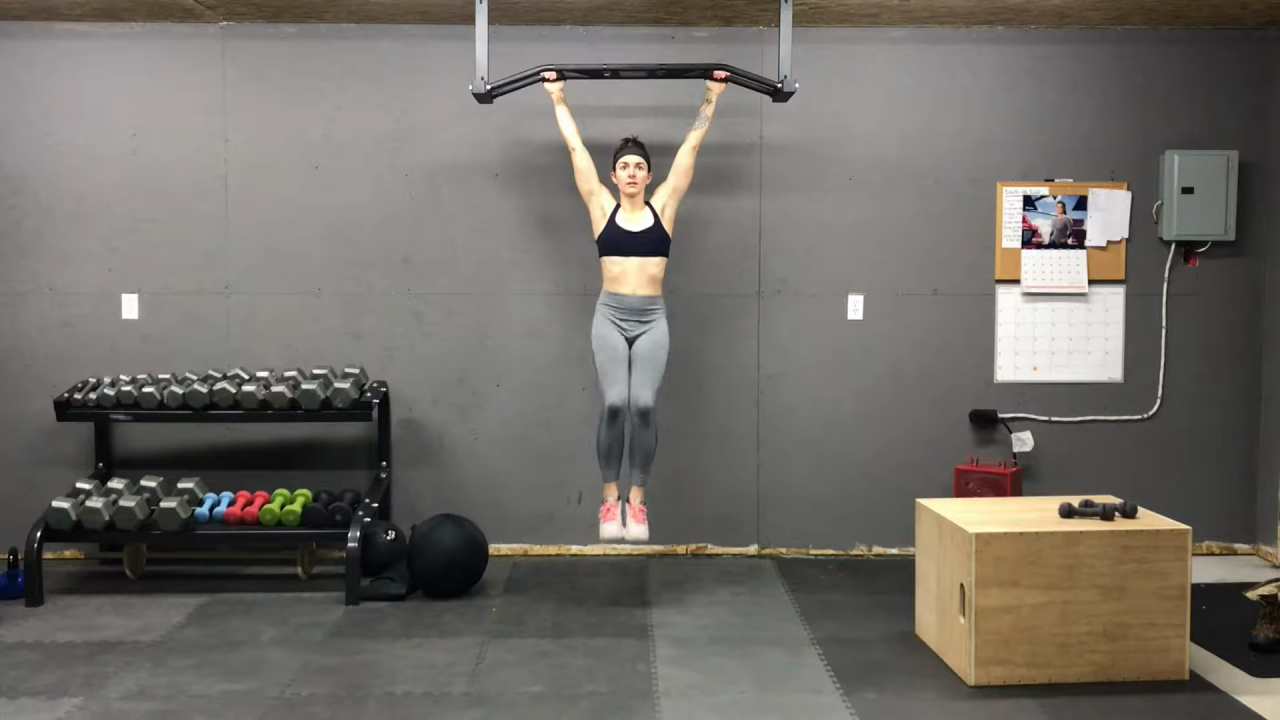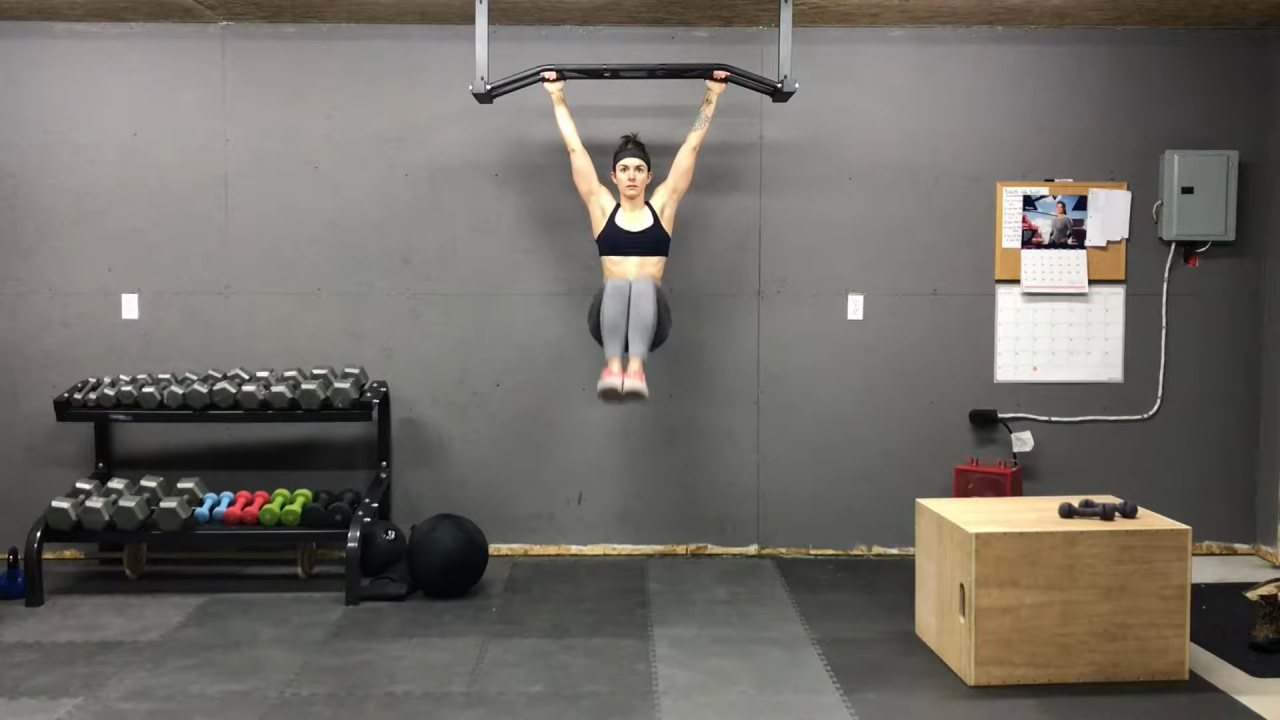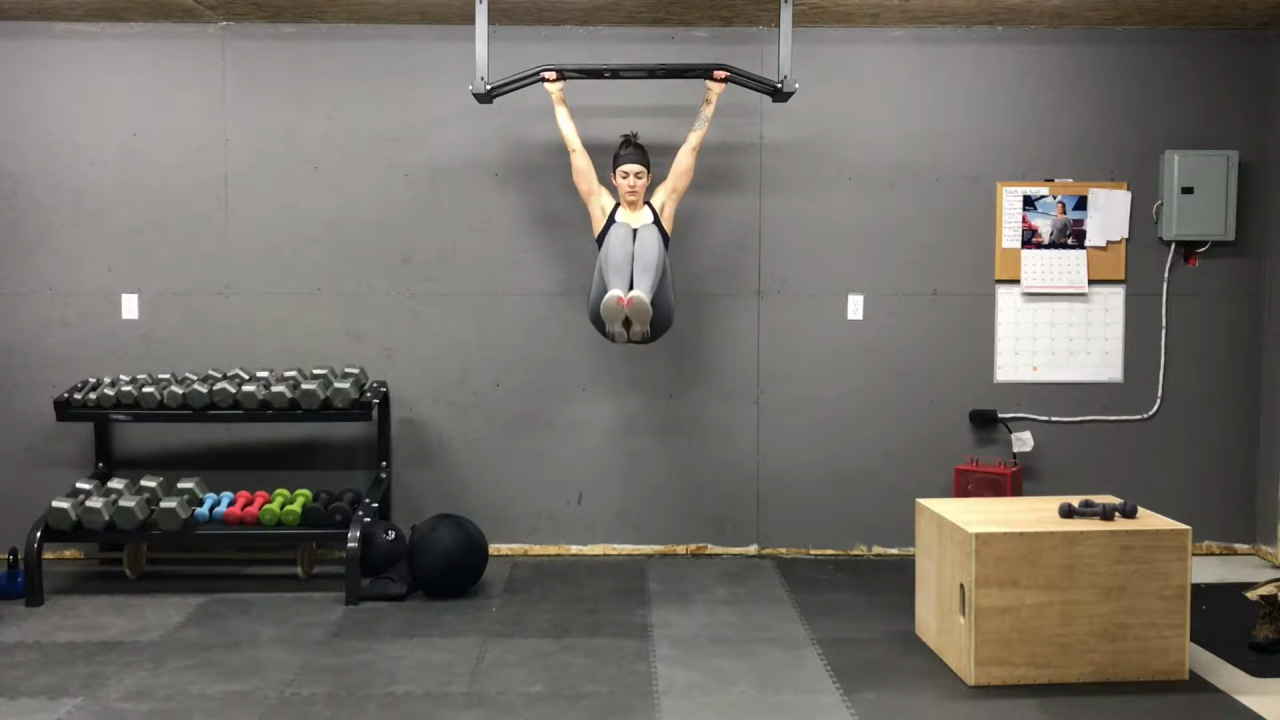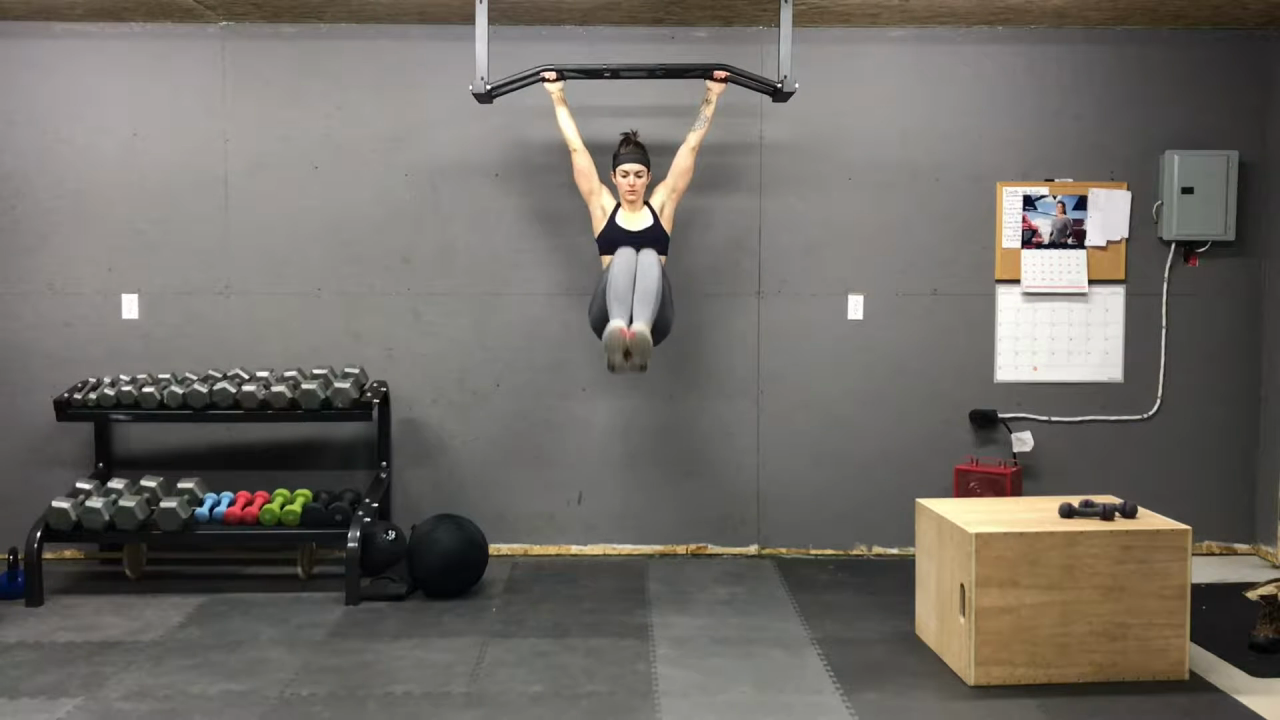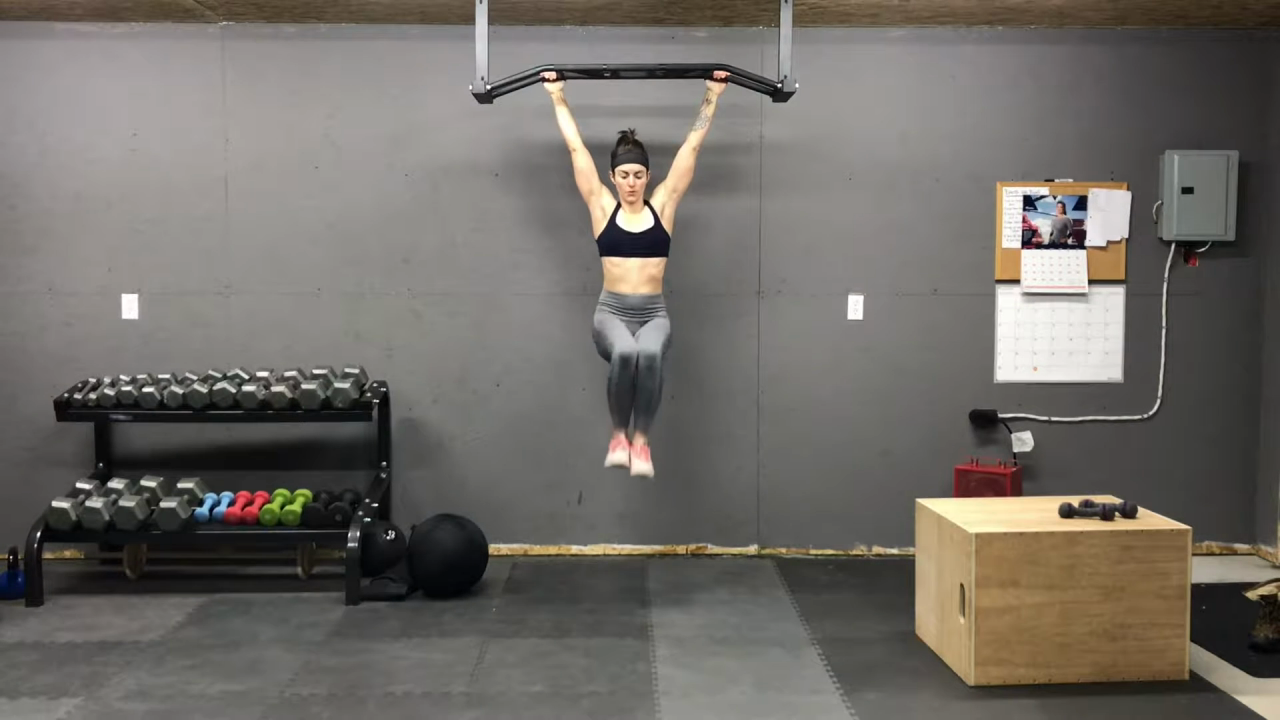
dt=0.4s
person 1, frame 1
left shoulder: (662, 205)
right shoulder: (602, 206)
left elbow: (691, 145)
right elbow: (576, 147)
left wrist: (712, 96)
right wrist: (557, 97)
left hip: (652, 320)
right hip: (610, 317)
left knee: (642, 406)
right knee: (615, 404)
left ankle: (637, 499)
right ankle: (611, 498)
person 1, frame 2
left shoulder: (662, 204)
right shoulder: (602, 206)
left elbow: (691, 146)
right elbow: (575, 149)
left wrist: (712, 96)
right wrist: (557, 97)
left hip: (649, 312)
right hip: (610, 303)
left knee: (644, 286)
right knee: (618, 284)
left ankle: (635, 369)
right ankle: (613, 368)
person 1, frame 3
left shoulder: (662, 206)
right shoulder: (602, 207)
left elbow: (691, 146)
right elbow: (575, 148)
left wrist: (711, 95)
right wrist: (557, 97)
left hip: (655, 317)
right hip: (606, 317)
left knee: (649, 232)
right knee: (620, 232)
left ankle: (641, 305)
right ankle: (616, 307)
person 1, frame 4
left shoulder: (662, 203)
right shoulder: (602, 205)
left elbow: (691, 146)
right elbow: (576, 148)
left wrist: (711, 96)
right wrist: (558, 97)
left hip: (651, 304)
right hip: (612, 297)
left knee: (649, 260)
right knee: (624, 258)
left ankle: (641, 334)
right ankle: (618, 332)
person 1, frame 5
left shoulder: (662, 204)
right shoulder: (602, 206)
left elbow: (691, 148)
right elbow: (576, 149)
left wrist: (711, 97)
right wrist: (558, 98)
left hip: (653, 315)
right hip: (611, 313)
left knee: (649, 354)
right knee: (626, 354)
left ankle: (641, 442)
right ankle: (619, 436)
